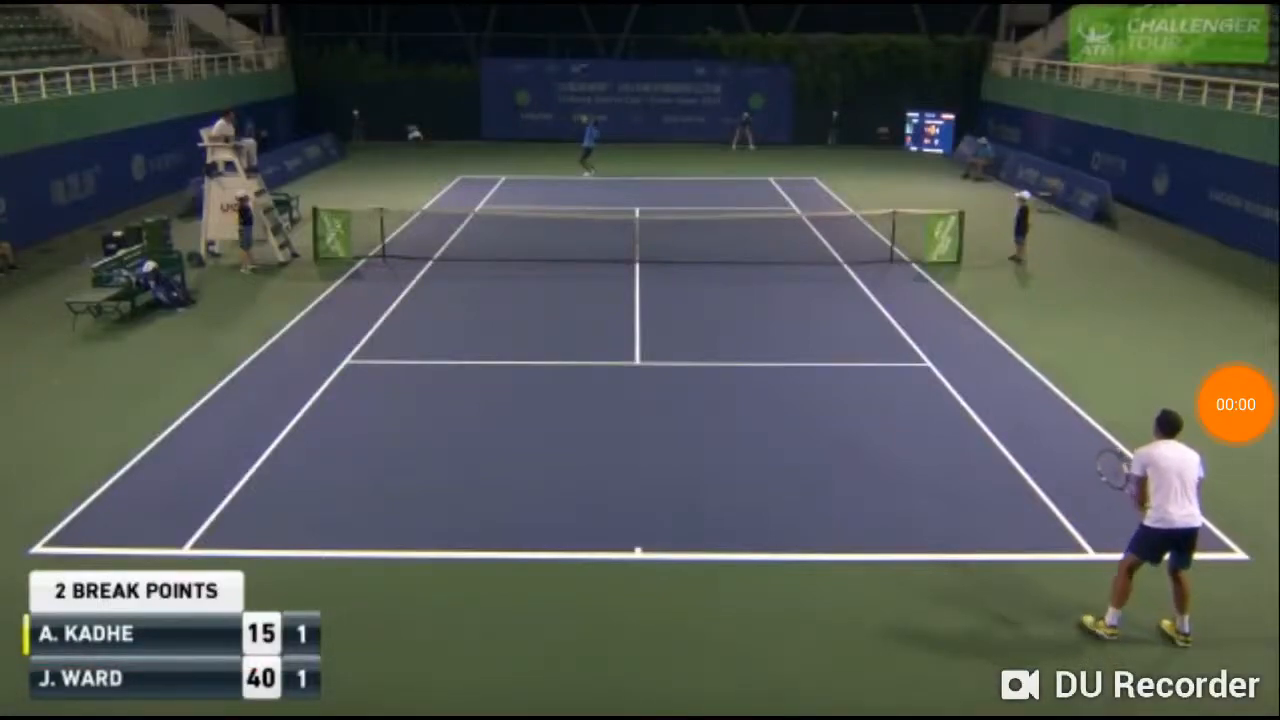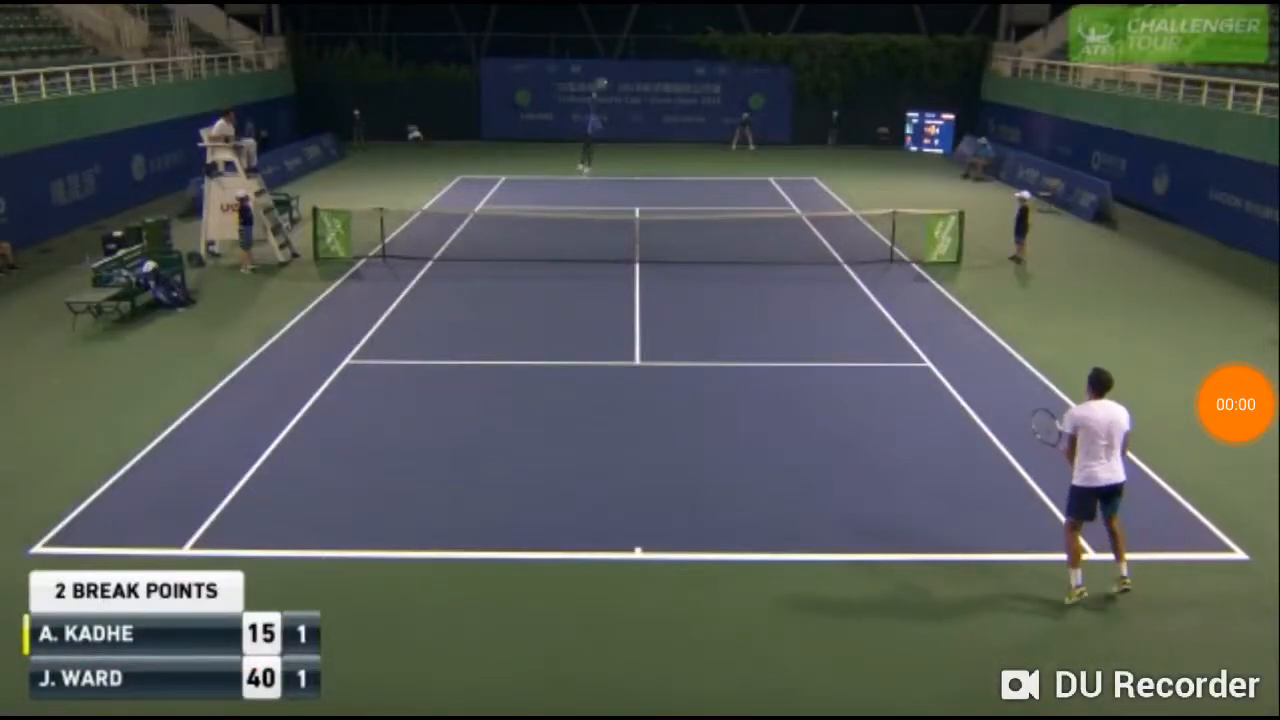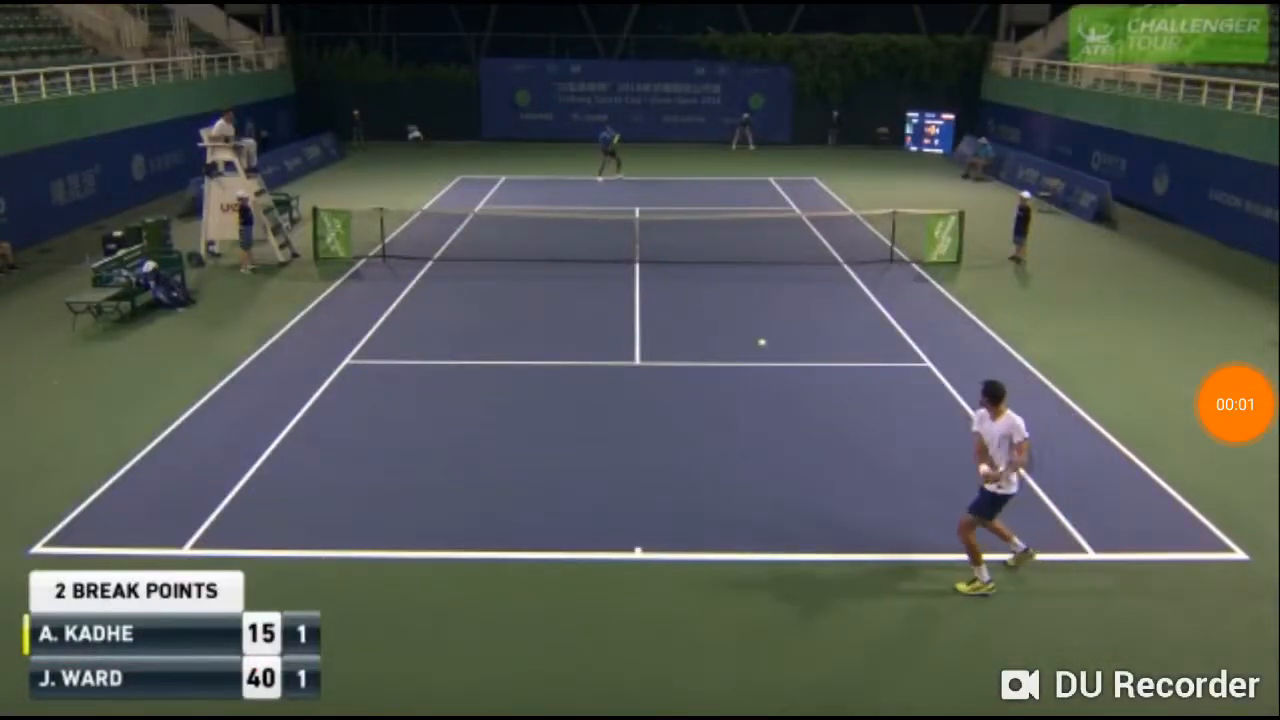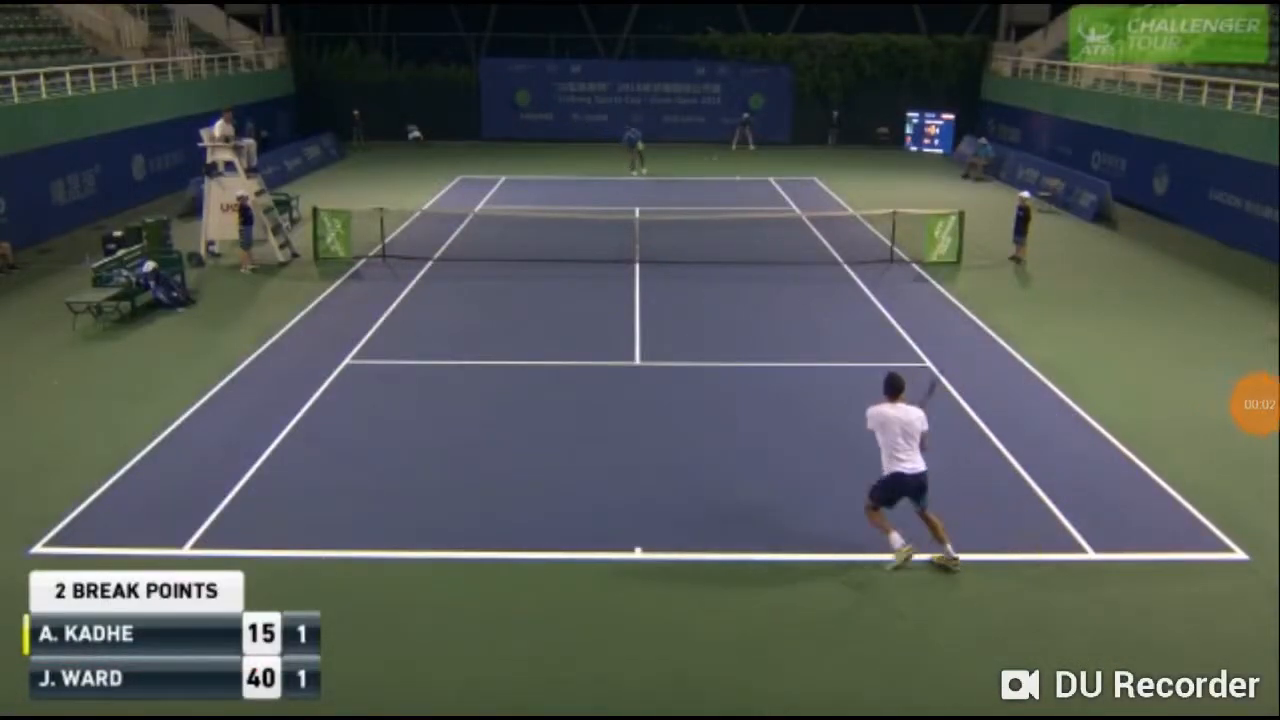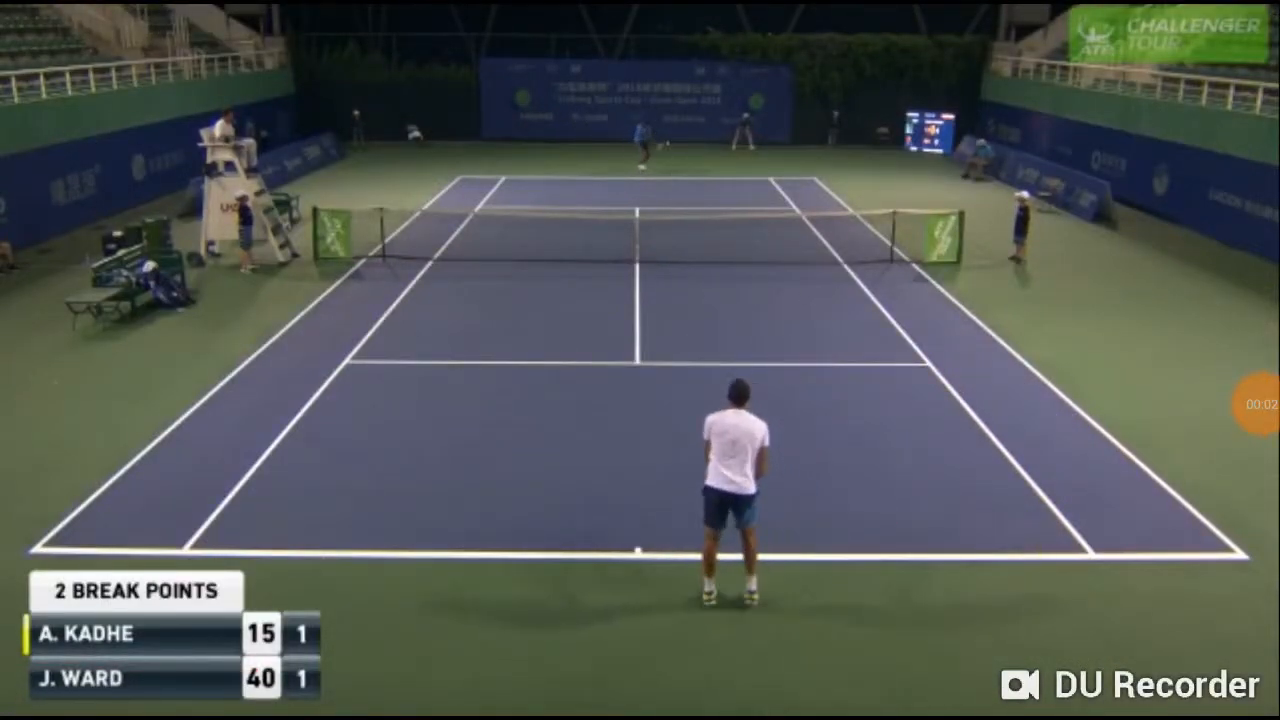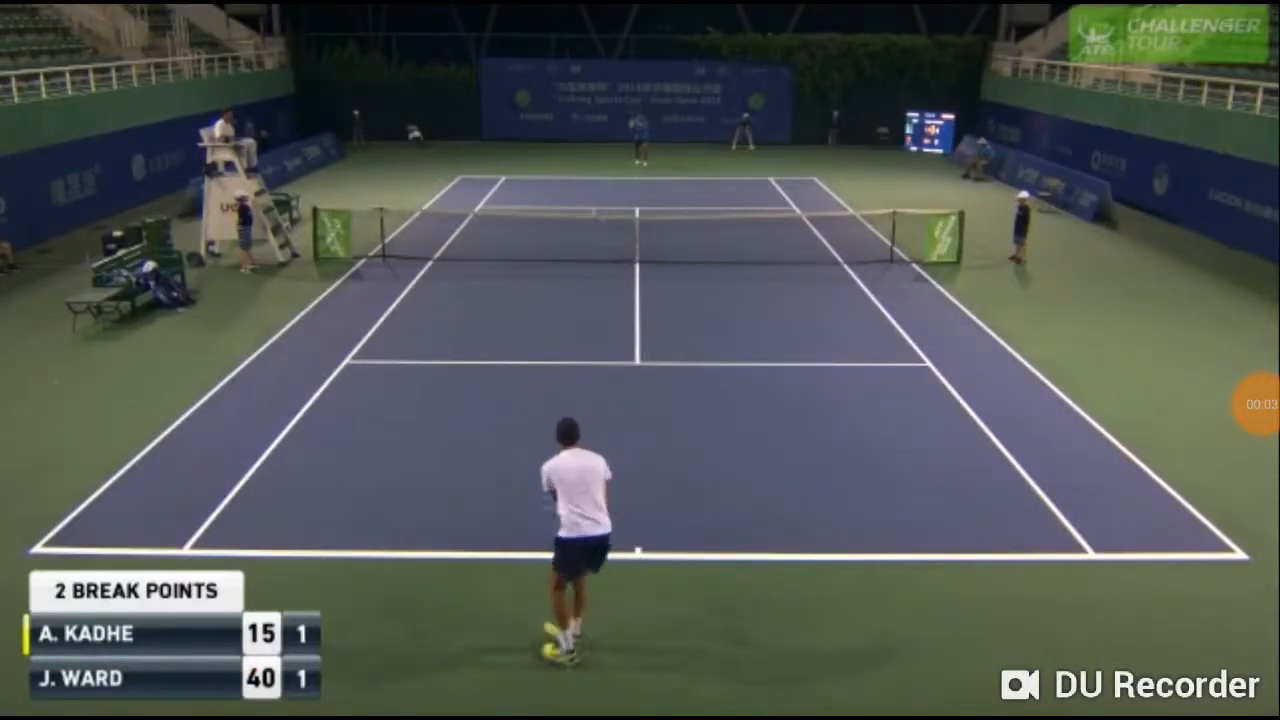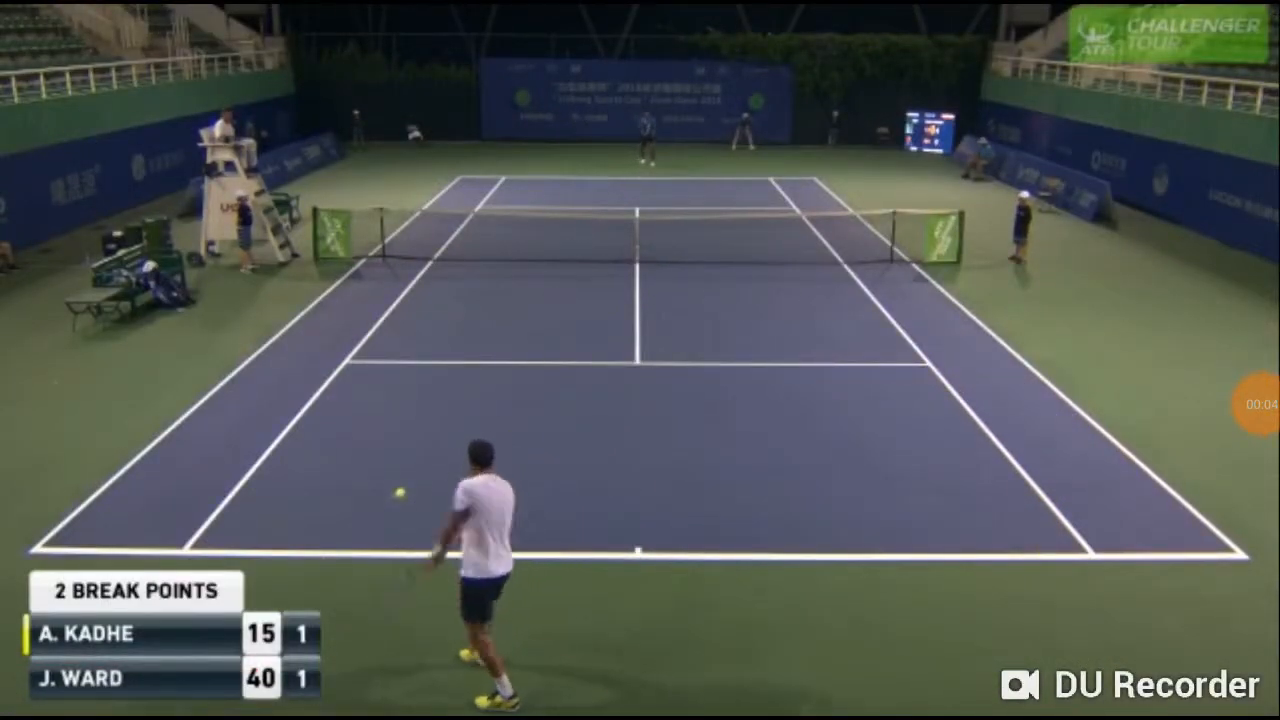
dt=0.7s
person 1, frame 1
left shoulder: (1144, 454)
right shoulder: (1193, 456)
left elbow: (1140, 497)
left hip: (1160, 523)
right hip: (1191, 523)
left knee: (1126, 567)
right knee: (1177, 572)
left ankle: (1109, 624)
right ankle: (1182, 630)
person 1, frame 2
left shoulder: (1076, 414)
right shoulder: (1122, 413)
left elbow: (1070, 452)
right elbow: (1123, 449)
left hip: (1086, 480)
right hip: (1116, 478)
left knee: (1072, 529)
right knee: (1112, 524)
left ankle: (1077, 586)
right ankle: (1123, 577)
person 1, frame 3
left shoulder: (1014, 422)
right shoulder: (980, 415)
left elbow: (1021, 457)
right elbow: (979, 447)
left wrist: (1003, 474)
right wrist: (984, 468)
left hip: (1000, 488)
right hip: (988, 482)
left knee: (965, 528)
right knee: (985, 521)
left ankle: (984, 581)
right ankle: (1021, 550)
person 1, frame 4
left shoulder: (873, 413)
right shoulder: (918, 414)
right elbow: (922, 447)
left hip: (896, 475)
right hip: (919, 472)
left knee: (871, 509)
right knee: (924, 512)
left ankle: (901, 547)
right ankle: (950, 556)
person 1, frame 5
left shoulder: (712, 420)
right shoulder: (759, 426)
left elbow: (708, 456)
right elbow: (761, 467)
left hip: (716, 487)
right hip: (745, 490)
left knee: (710, 540)
right knee: (749, 535)
left ankle: (709, 590)
right ankle: (752, 588)
person 1, frame 6
left shoulder: (549, 467)
right shoulder: (598, 461)
right elbow: (605, 501)
left hip: (572, 535)
right hip: (602, 532)
left knee: (557, 587)
right knee: (579, 578)
left ankle: (565, 648)
right ankle: (573, 631)
person 1, frame 7
left shoulder: (469, 487)
right shoulder: (505, 488)
left elbow: (452, 527)
left wrist: (438, 552)
left hip: (479, 573)
right hip: (503, 566)
left knee: (477, 633)
right knee: (480, 612)
left ankle: (506, 694)
right ankle: (482, 652)
